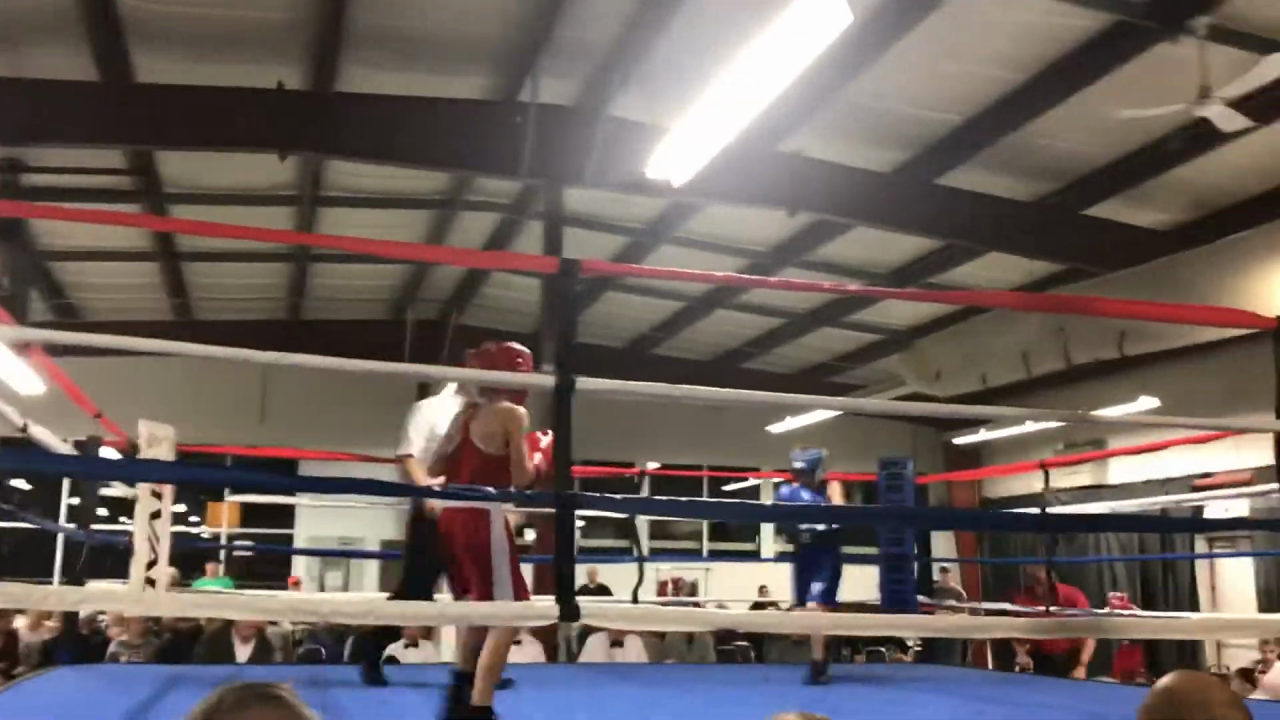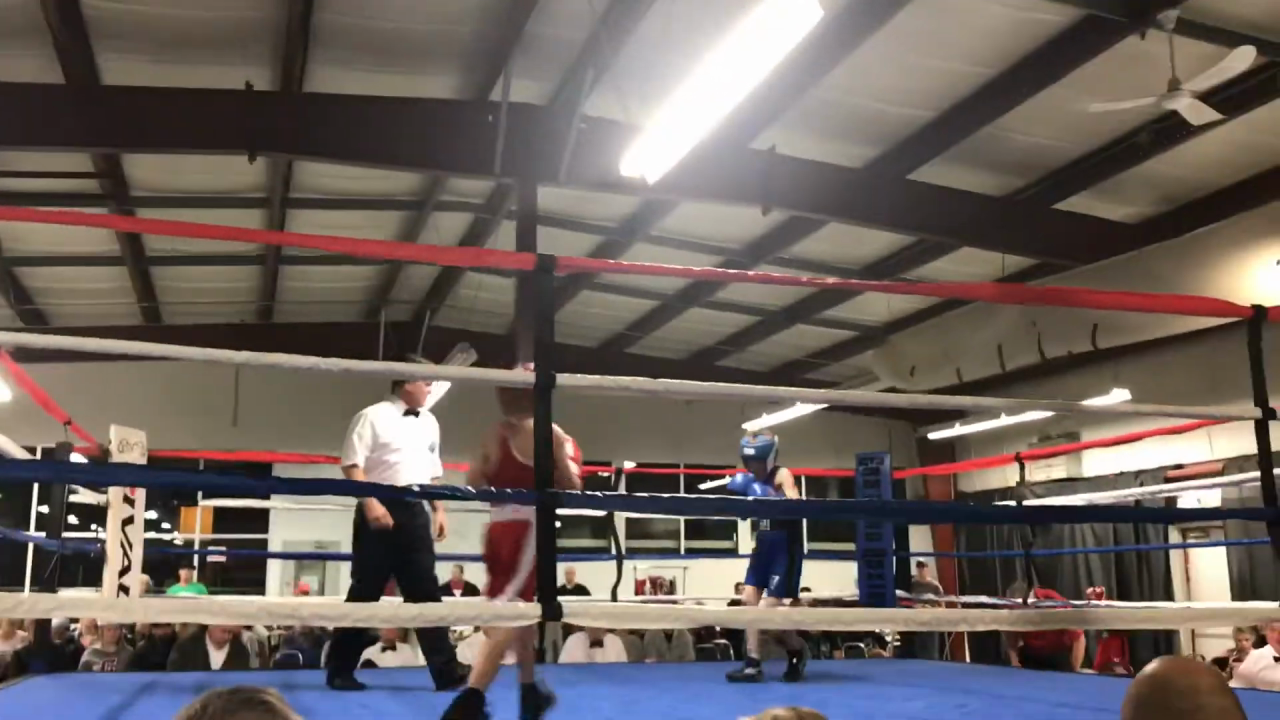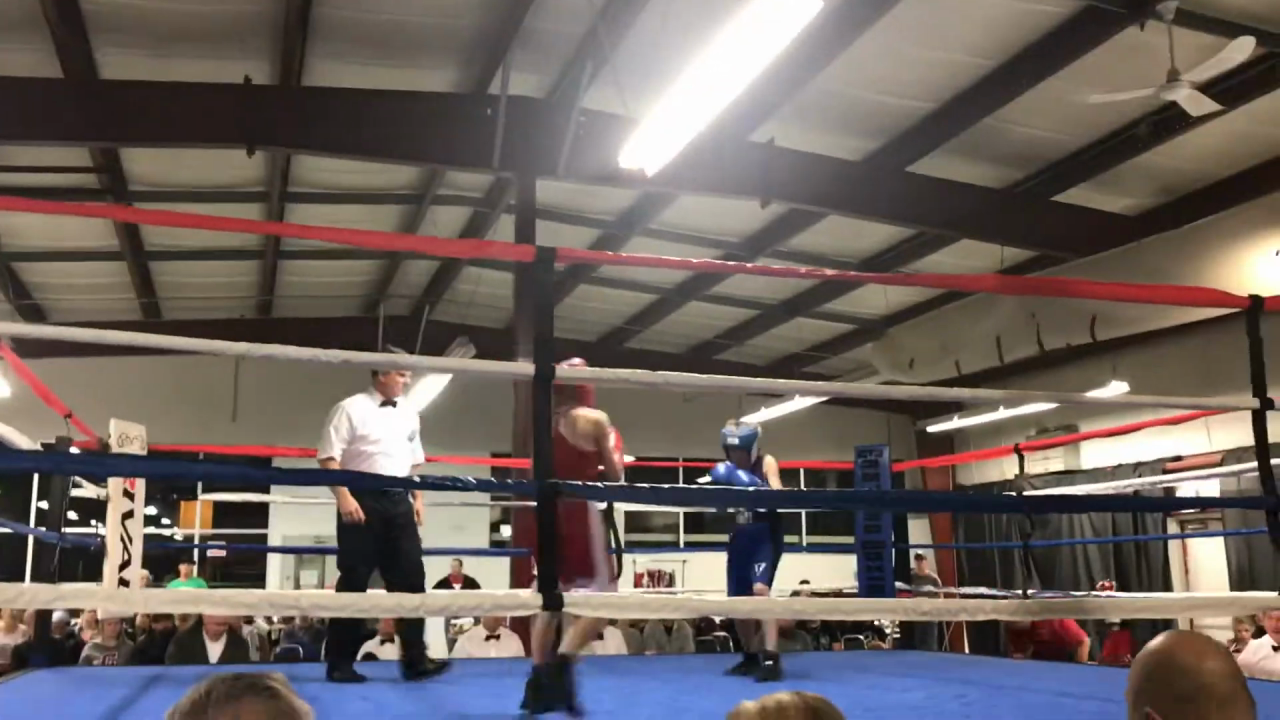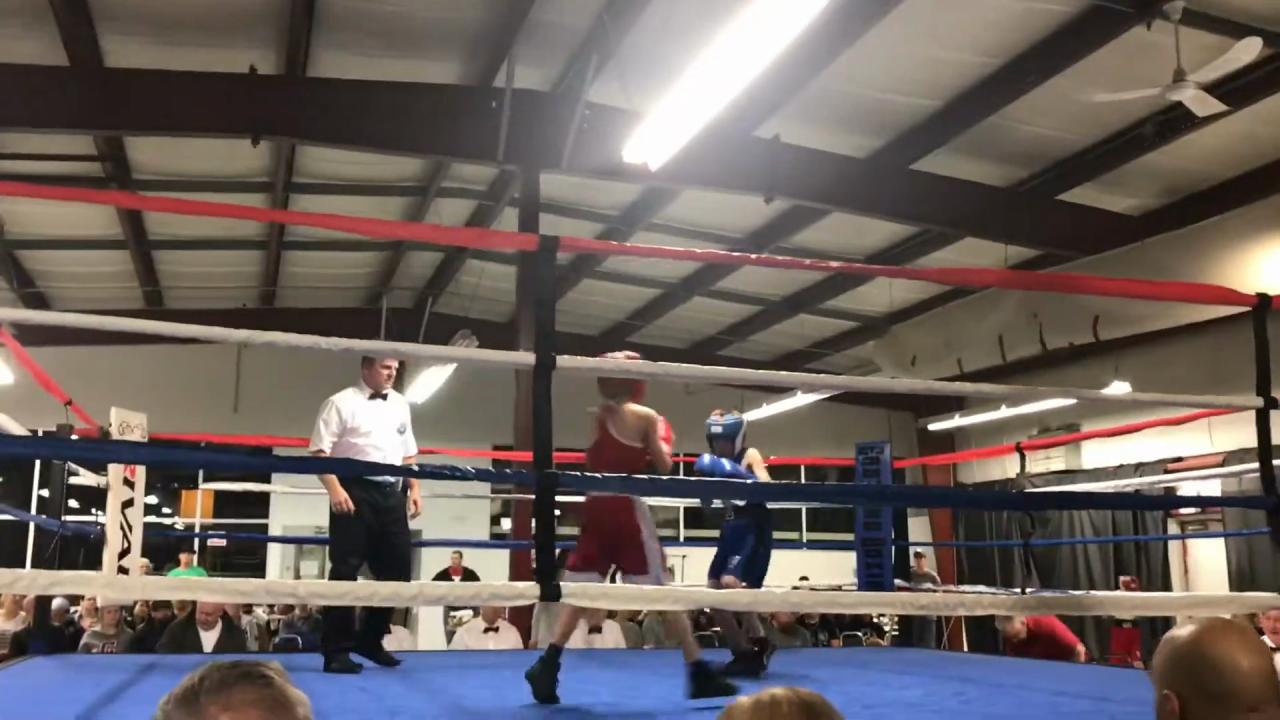
dt=0.2s
person 1, frame 1
left shoulder: (465, 414)
right shoulder: (512, 415)
left elbow: (433, 467)
right elbow: (521, 478)
right wrist: (542, 456)
left hip: (453, 515)
right hip: (483, 516)
left ankle: (461, 689)
person 1, frame 2
left shoulder: (494, 435)
right shoulder: (549, 432)
left elbow: (472, 482)
right elbow: (571, 484)
right wrist: (571, 460)
left hip: (497, 526)
right hip: (524, 526)
right knee: (509, 621)
left ankle: (530, 690)
person 1, frame 3
right shoulder: (597, 420)
right elbow: (615, 475)
right wrist: (613, 454)
right hip: (580, 511)
left ankle: (538, 679)
right ankle: (560, 663)
person 1, frame 4
left shoulder: (595, 418)
right shoulder: (645, 416)
right elbow: (664, 466)
right wrist: (663, 443)
left hip: (595, 507)
right hip: (628, 507)
left ankle: (548, 663)
right ankle: (699, 672)
person 2, frame 1
right shoulder: (430, 410)
right elbow: (407, 456)
right wrist: (427, 495)
right hip: (431, 510)
right knee: (417, 585)
right ankle: (369, 654)
person 2, frame 2
left shoulder: (429, 423)
right shoulder: (374, 417)
right elbow: (351, 465)
left wrist: (438, 510)
right wrist: (370, 503)
left hip: (414, 513)
right hip: (378, 513)
left knee: (425, 589)
right knee: (366, 591)
left ankle: (446, 669)
right ankle: (340, 670)
person 2, frame 3
left shoulder: (408, 412)
right shoulder: (351, 409)
right elbow: (329, 457)
left wrist: (417, 497)
right wrist: (344, 498)
left hip: (397, 502)
right hip: (364, 502)
left knee: (410, 576)
right knee: (354, 580)
left ankle: (415, 658)
right ankle: (340, 663)
person 2, frame 4
left shoulder: (400, 404)
right shoulder: (342, 402)
left elbow: (407, 452)
right elbow: (319, 450)
left wrist: (413, 487)
right wrist: (334, 488)
left hip: (390, 493)
right hip: (354, 492)
left knee: (395, 567)
right knee: (345, 570)
left ankle: (369, 640)
right ankle: (336, 651)
person 3, frame 1
left shoulder: (831, 487)
right shoulder: (795, 491)
right elbow: (789, 531)
left wrist: (818, 506)
left hip: (825, 555)
right hip: (803, 556)
left knee: (814, 608)
right knee: (802, 610)
left ankle: (819, 663)
right ankle: (821, 653)
person 3, frame 2
left shoulder: (782, 475)
right shoulder: (749, 479)
left wrist: (770, 499)
right wrist: (739, 497)
left hip: (785, 543)
right hip: (763, 544)
left knee: (770, 604)
right knee: (748, 599)
left ankle: (796, 654)
right ankle: (752, 663)
person 3, frame 3
left shoulder: (767, 463)
right shoulder: (729, 470)
left wrist: (758, 488)
left hip: (766, 534)
right hip: (740, 536)
left knee: (760, 590)
right knee: (739, 599)
left ankle: (771, 658)
right ankle: (752, 656)
person 3, frame 4
left shoulder: (750, 456)
right shoulder: (714, 464)
left wrist: (742, 478)
left hip: (754, 529)
right hip: (730, 532)
left knee: (730, 583)
right knee: (716, 593)
left ankle: (760, 641)
right ankle: (744, 653)
